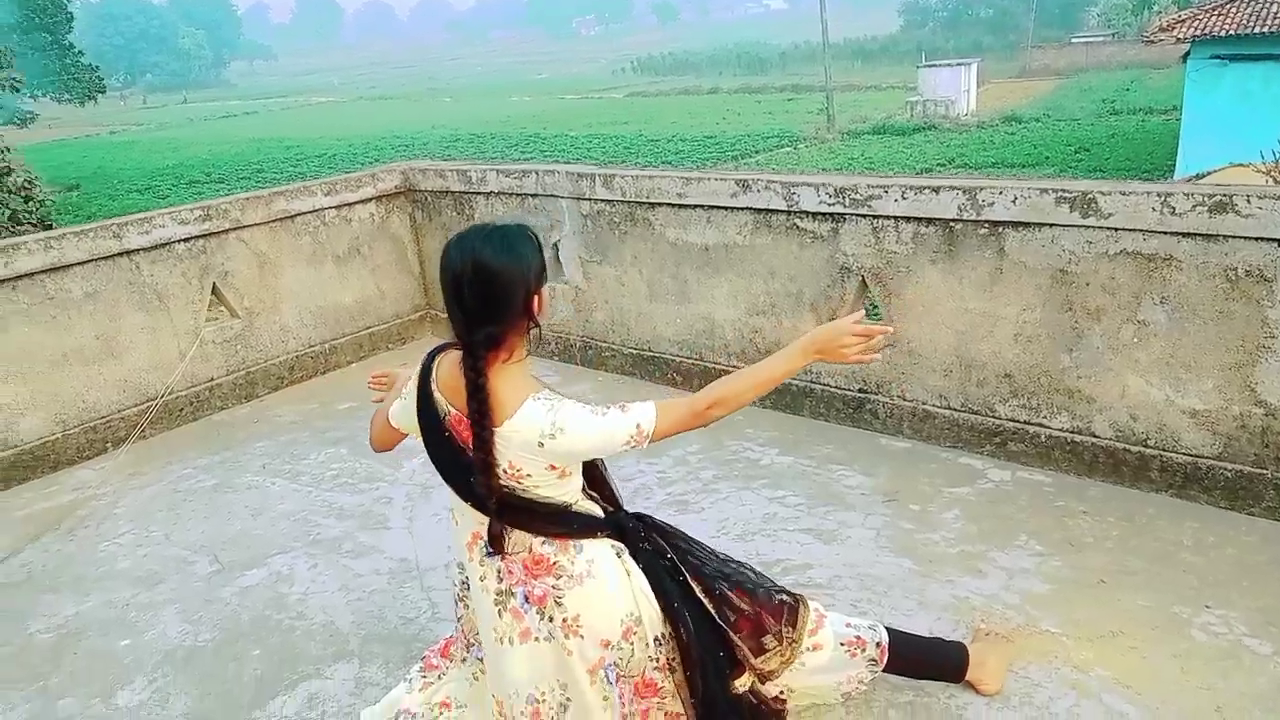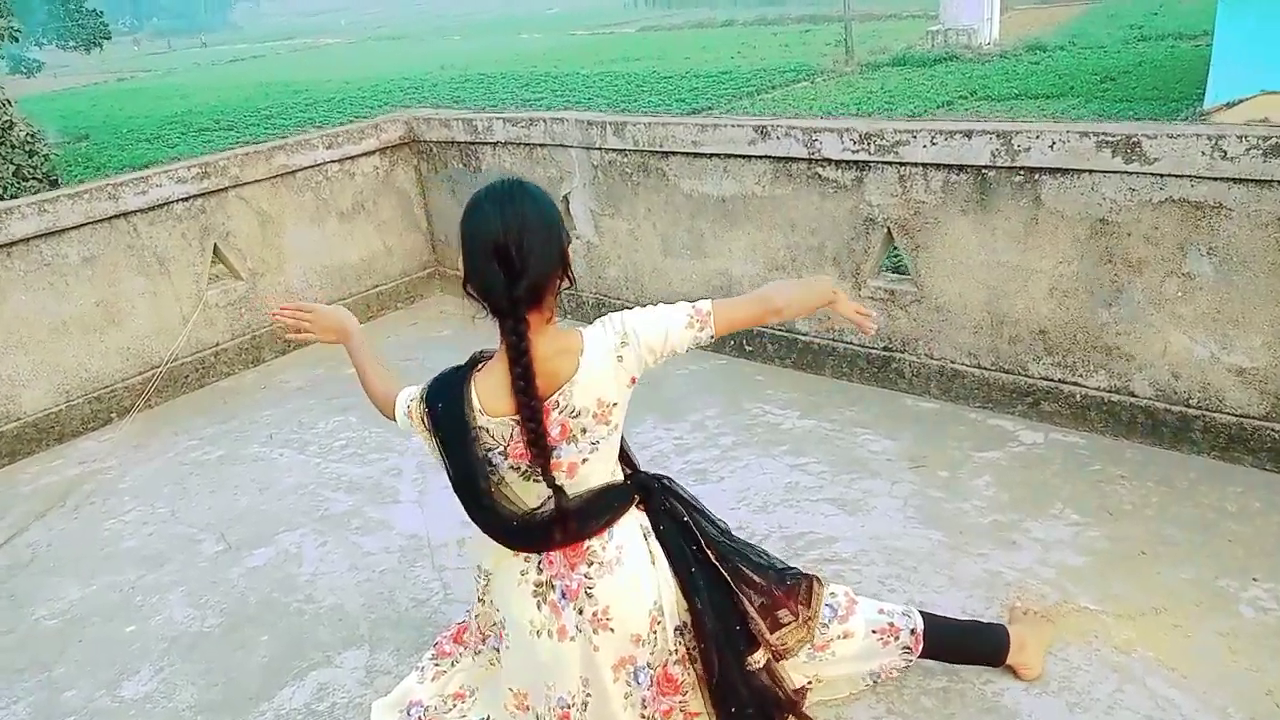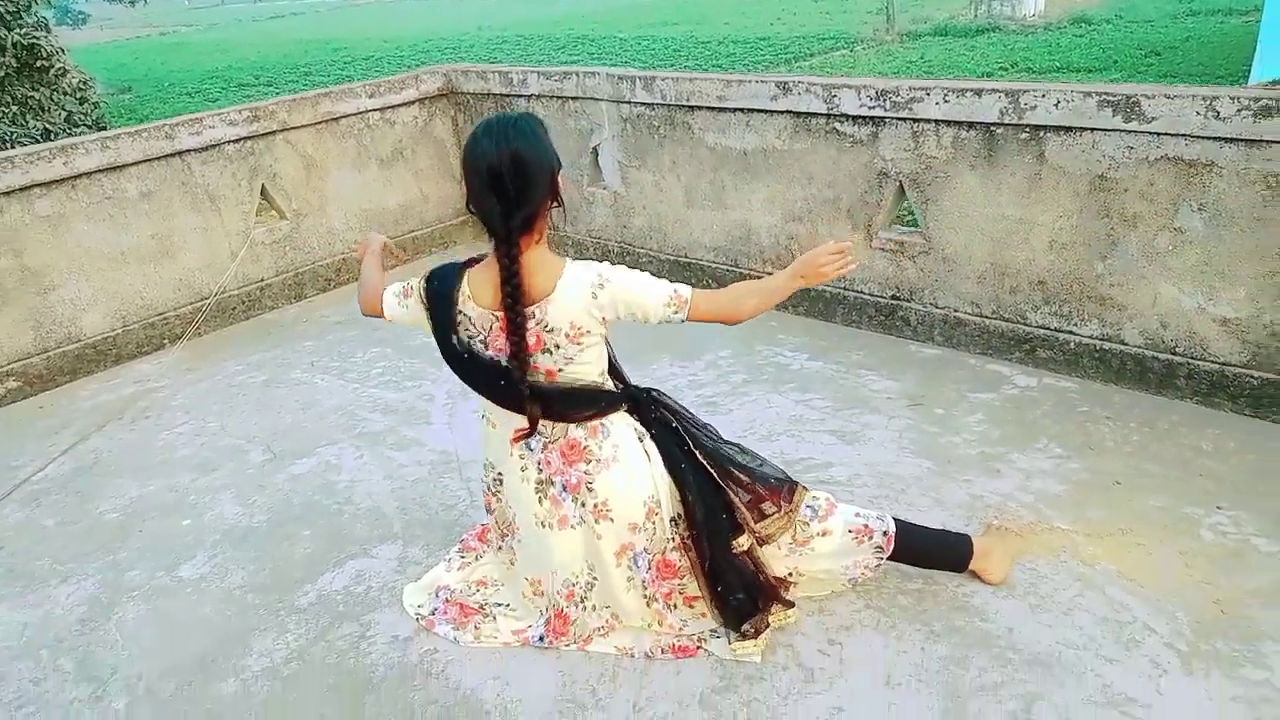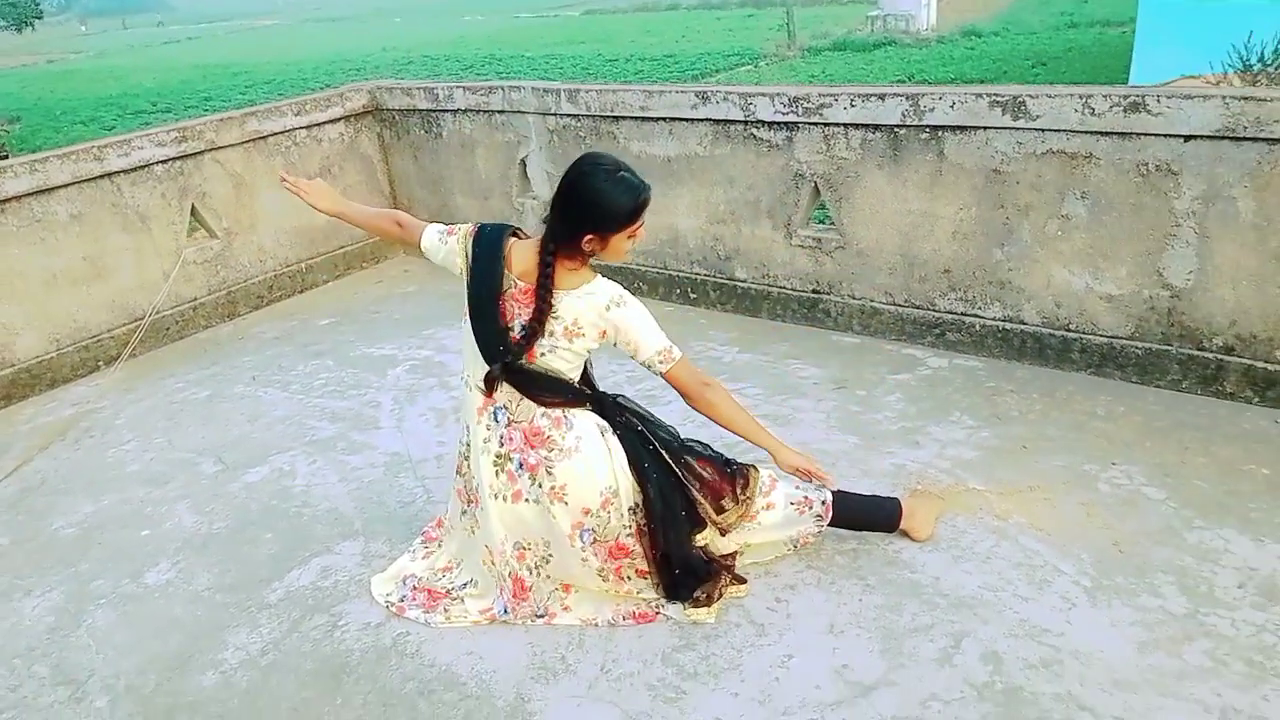
dt=1s
person 1, frame 1
left shoulder: (438, 372)
right shoulder: (550, 423)
left elbow: (380, 437)
right elbow: (702, 408)
right wrist: (812, 347)
left hip: (500, 599)
right hip: (584, 595)
right knee: (751, 625)
right ankle: (966, 662)
person 1, frame 2
left shoulder: (455, 399)
right shoulder: (612, 347)
left elbow: (391, 400)
right elbow: (758, 305)
left wrist: (348, 331)
right wrist: (828, 291)
left hip: (528, 604)
right hip: (621, 582)
right knee: (784, 610)
person 1, frame 3
left shoulder: (451, 291)
right shoulder: (591, 286)
left elbow: (371, 301)
right elbow: (733, 306)
left wrist: (372, 252)
right wrist: (800, 271)
left hip: (529, 489)
right hip: (612, 473)
right knee: (770, 512)
right ankle: (969, 552)
person 1, frame 4
left shoulder: (484, 248)
right shoulder: (606, 304)
left elbow: (404, 225)
right elbow: (696, 385)
left wrist: (331, 201)
right wrist: (779, 449)
left hip: (495, 465)
right hip: (570, 466)
right knee: (714, 489)
right ankle: (895, 513)
